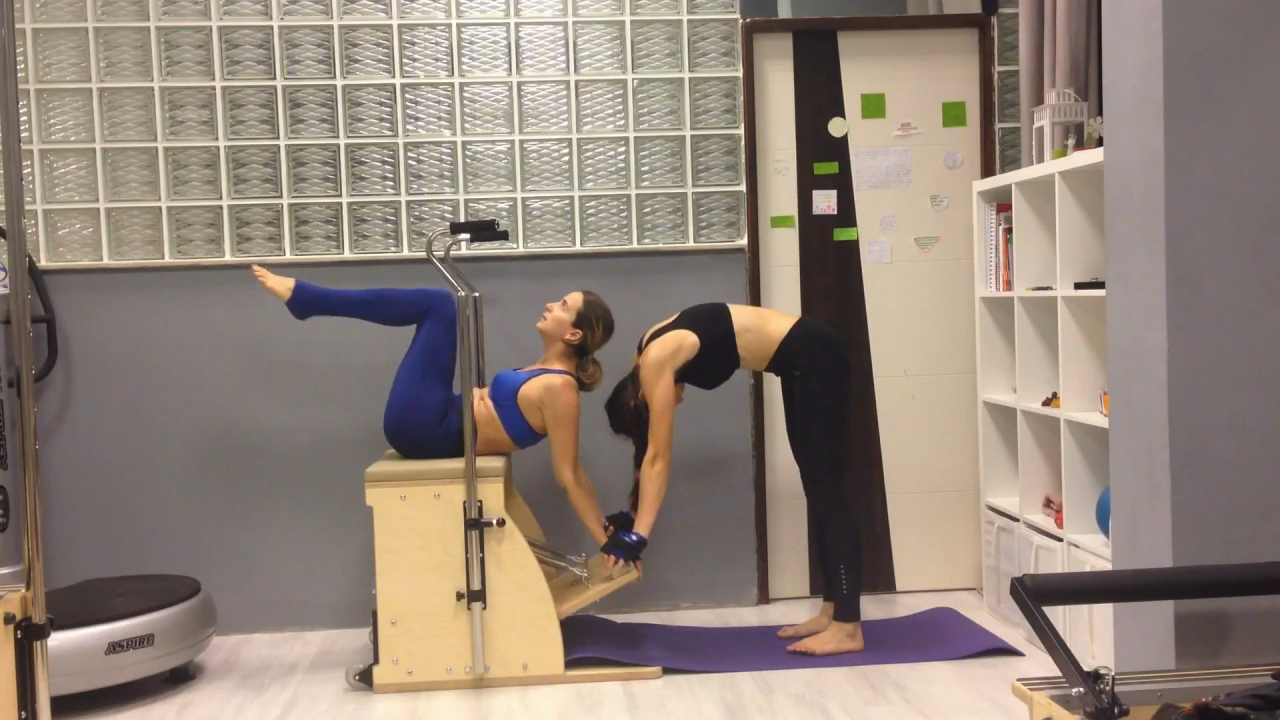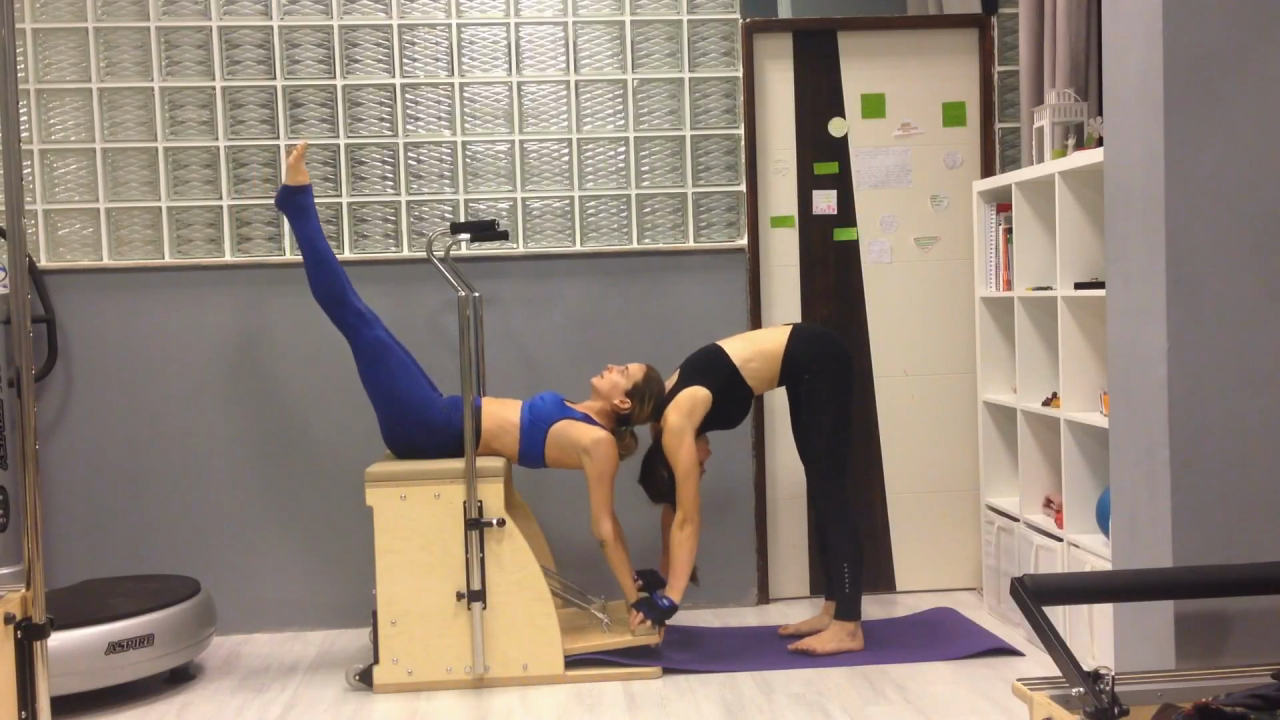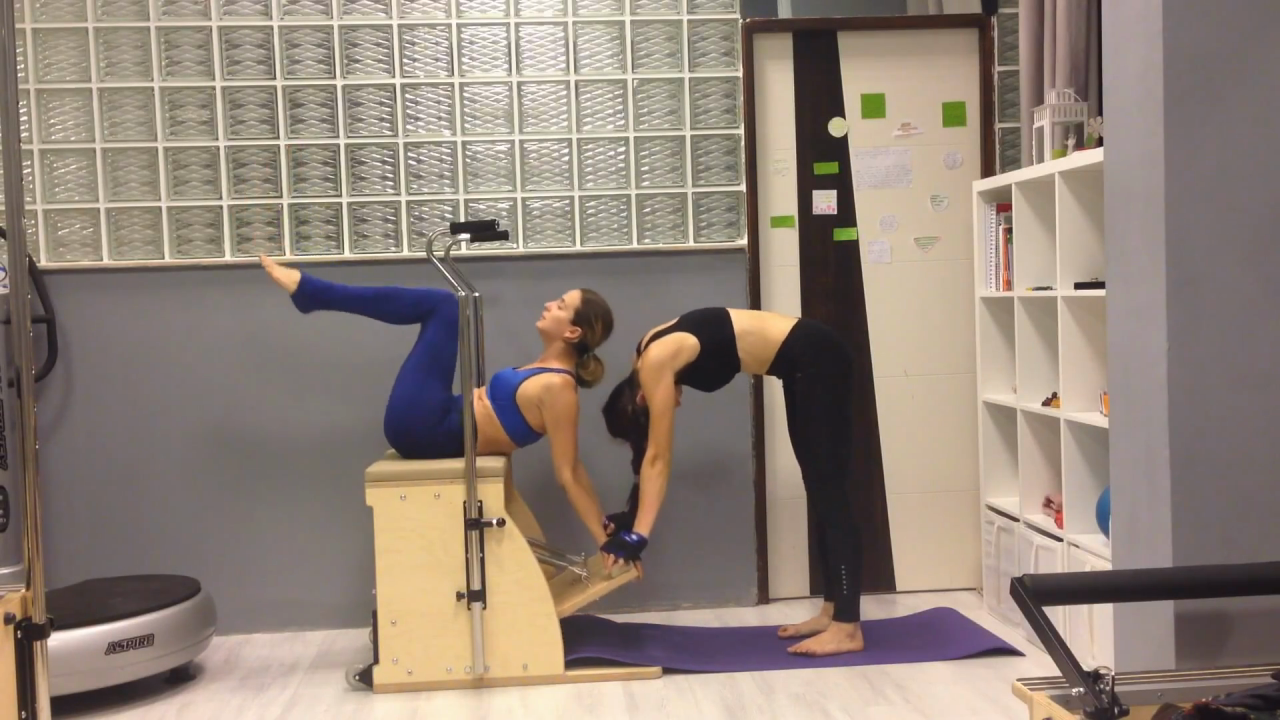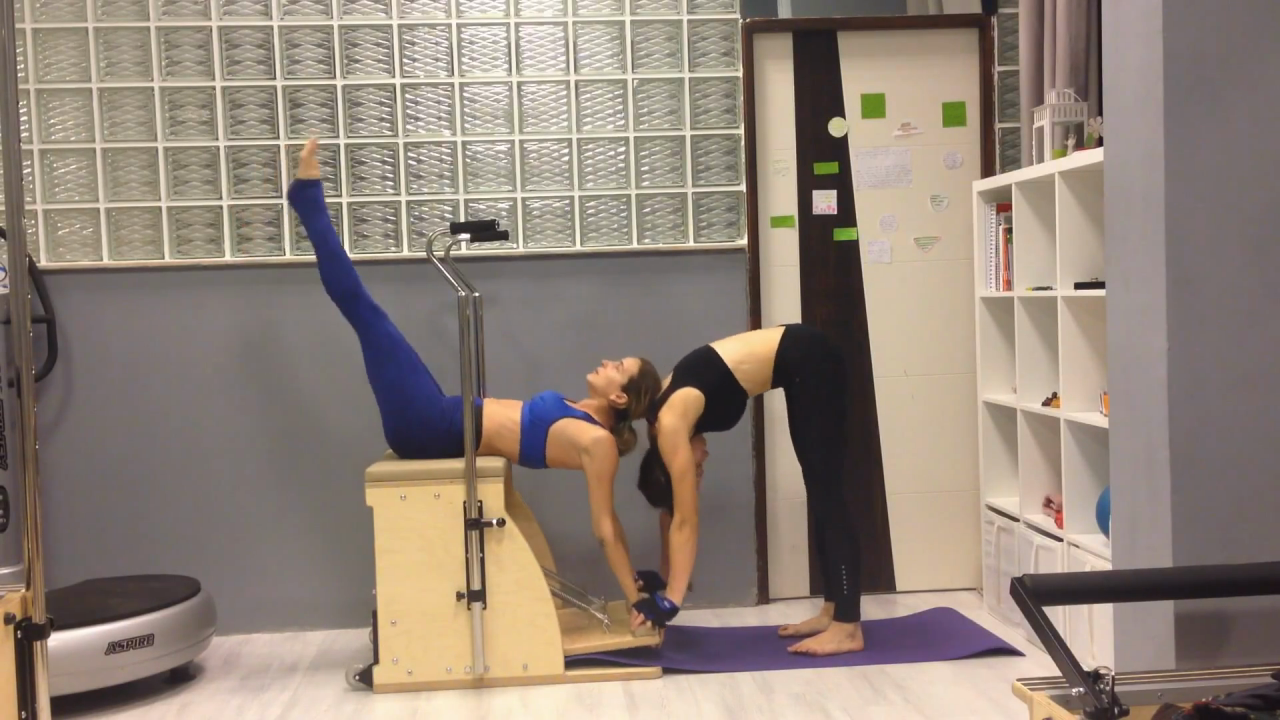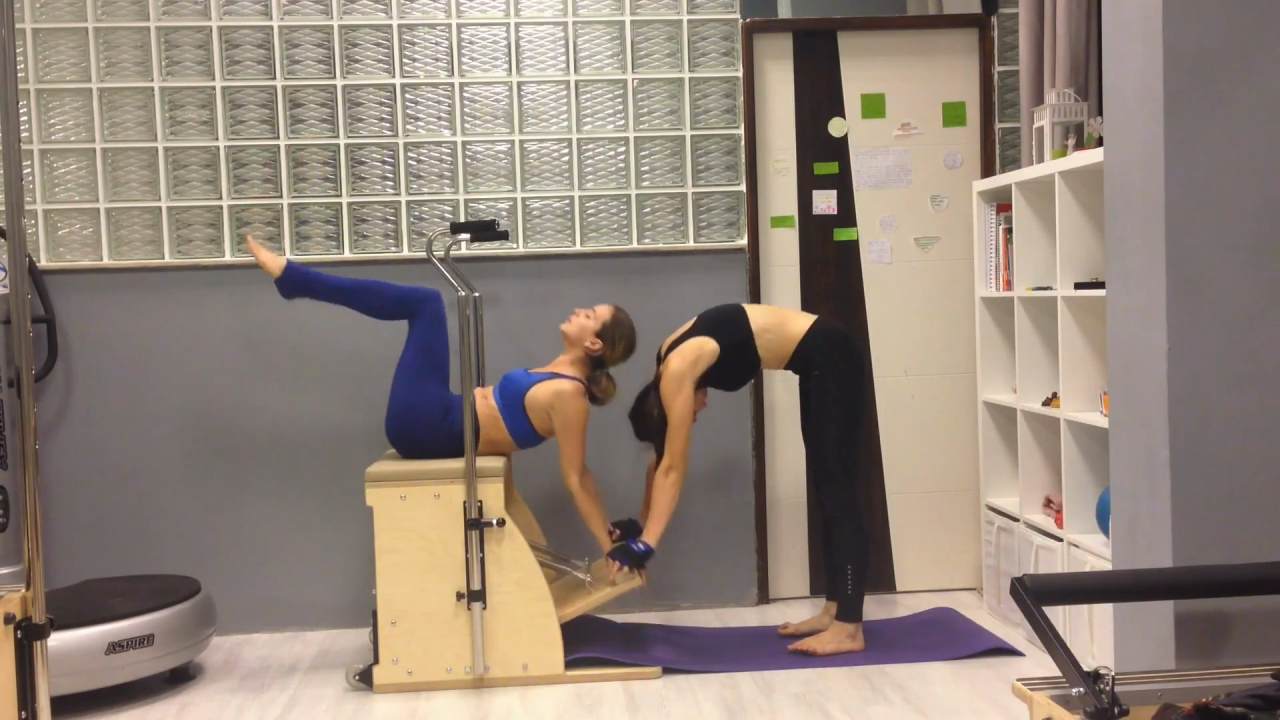
dt=1s
person 1, frame 1
left shoulder: (559, 388)
right shoulder: (547, 371)
left elbow: (569, 474)
left wrist: (606, 542)
left hip: (423, 431)
right hip: (434, 427)
left knee: (438, 305)
right knee: (438, 305)
left ankle: (302, 295)
right ankle: (303, 296)
person 1, frame 2
left shoulder: (597, 442)
right shoulder: (583, 418)
left elbow: (605, 529)
left wrist: (637, 597)
left hip: (432, 432)
right hip: (443, 418)
left knee: (359, 322)
right knee: (359, 319)
left ankle: (300, 200)
person 1, frame 3
left shoulder: (558, 388)
right shoulder: (550, 370)
left elbow: (569, 474)
left wrist: (606, 542)
left hip: (423, 430)
right hip: (431, 428)
left knee: (442, 305)
right knee: (442, 305)
left ankle: (306, 288)
right ankle: (308, 289)
person 1, frame 4
left shoulder: (597, 440)
right shoulder: (583, 418)
left elbow: (606, 529)
left wrist: (636, 598)
left hip: (431, 430)
right hip: (443, 423)
left knee: (367, 315)
right knee: (367, 314)
left ankle: (309, 195)
person 1, frame 5
left shoulder: (569, 396)
right shoulder: (561, 376)
left elbow: (576, 479)
left wrist: (610, 547)
left hip: (427, 430)
right hip: (438, 425)
left knee: (426, 305)
right knee: (428, 302)
left ankle: (291, 275)
right ankle: (293, 275)
person 2, frame 1
left shoulder: (657, 361)
right shoulder: (652, 352)
left elbow: (657, 458)
right elbow: (647, 449)
left wrist: (637, 534)
right wrist: (631, 518)
left hip: (816, 358)
right hip: (802, 362)
left knee: (826, 494)
right knee: (818, 494)
left ankle: (847, 629)
right ankle: (832, 613)
person 2, frame 2
left shoulder: (676, 425)
right shoulder: (667, 416)
left elbow: (686, 519)
right elbow: (673, 509)
left wrist: (669, 599)
right wrist: (664, 579)
left hip: (820, 360)
right hip: (806, 363)
left knee: (828, 492)
right knee: (822, 492)
left ankle: (848, 628)
right ankle: (834, 611)
person 2, frame 3
left shoulder: (656, 362)
right shoulder: (652, 354)
left elbow: (657, 458)
right elbow: (654, 455)
left wrist: (637, 534)
right wrist: (632, 517)
left hip: (817, 360)
right hip: (805, 363)
left knee: (828, 494)
right knee: (821, 493)
left ankle: (847, 629)
right ankle: (833, 612)
person 2, frame 4
left shoulder: (671, 426)
right shoulder: (664, 419)
left elbow: (685, 521)
right elbow: (674, 515)
left wrist: (670, 600)
right wrist: (663, 583)
left hip: (811, 362)
right hip: (801, 363)
left knee: (825, 495)
right knee: (820, 494)
left ankle: (848, 628)
right ankle: (834, 612)
person 2, frame 5
left shoulder: (677, 370)
right shoulder: (671, 363)
left elbow: (672, 468)
right elbow: (661, 457)
left wrist: (644, 544)
right wrist: (641, 527)
left hip: (832, 357)
right hip: (819, 360)
left knee: (836, 492)
right knee: (825, 490)
left ankle: (849, 628)
right ankle: (835, 611)
